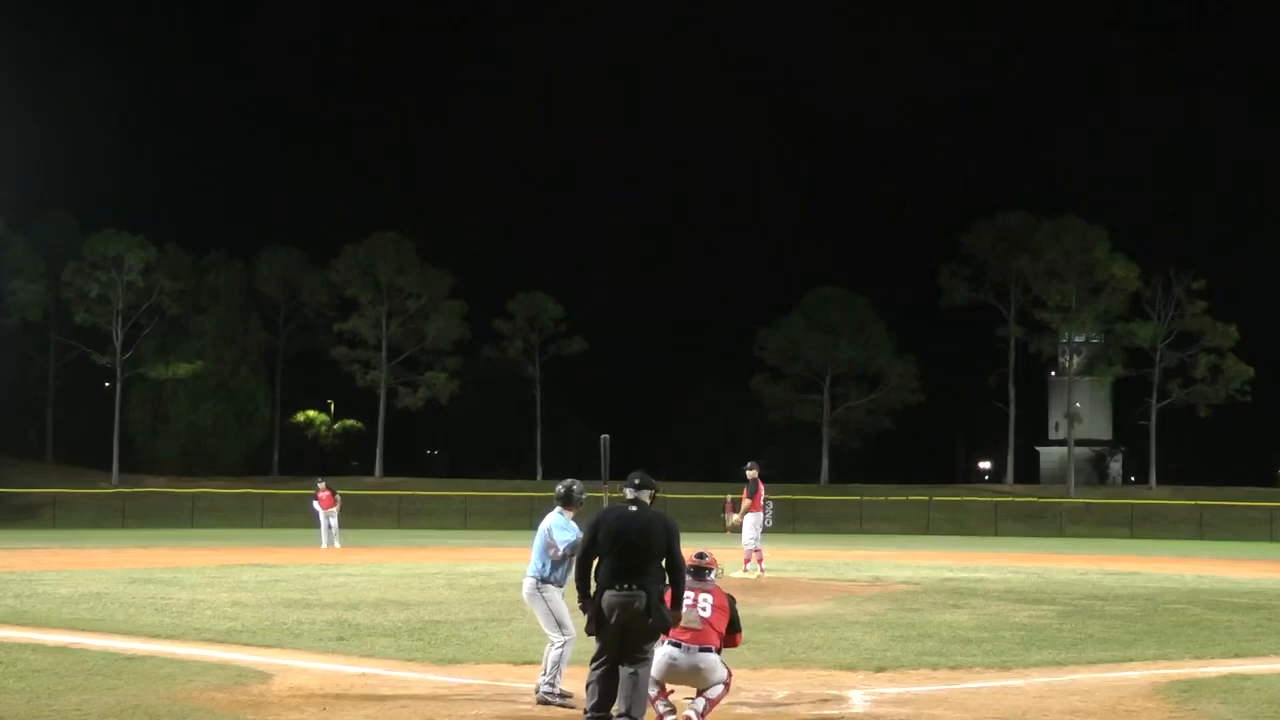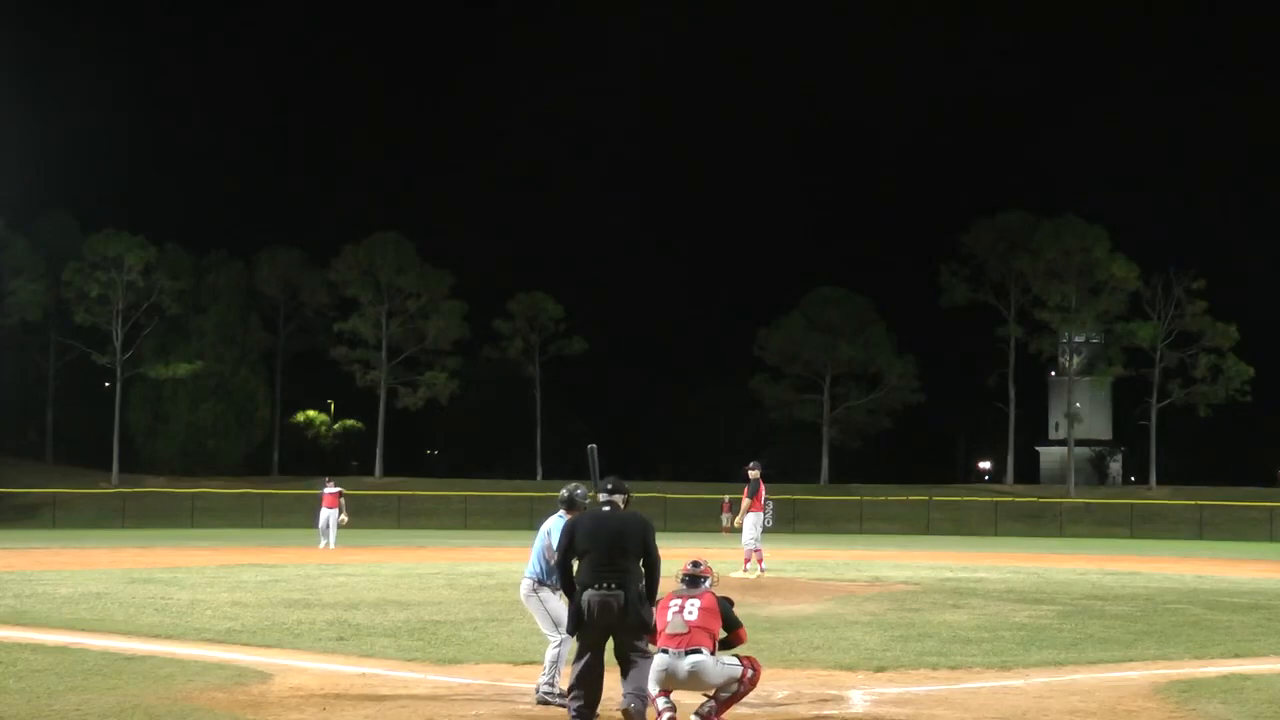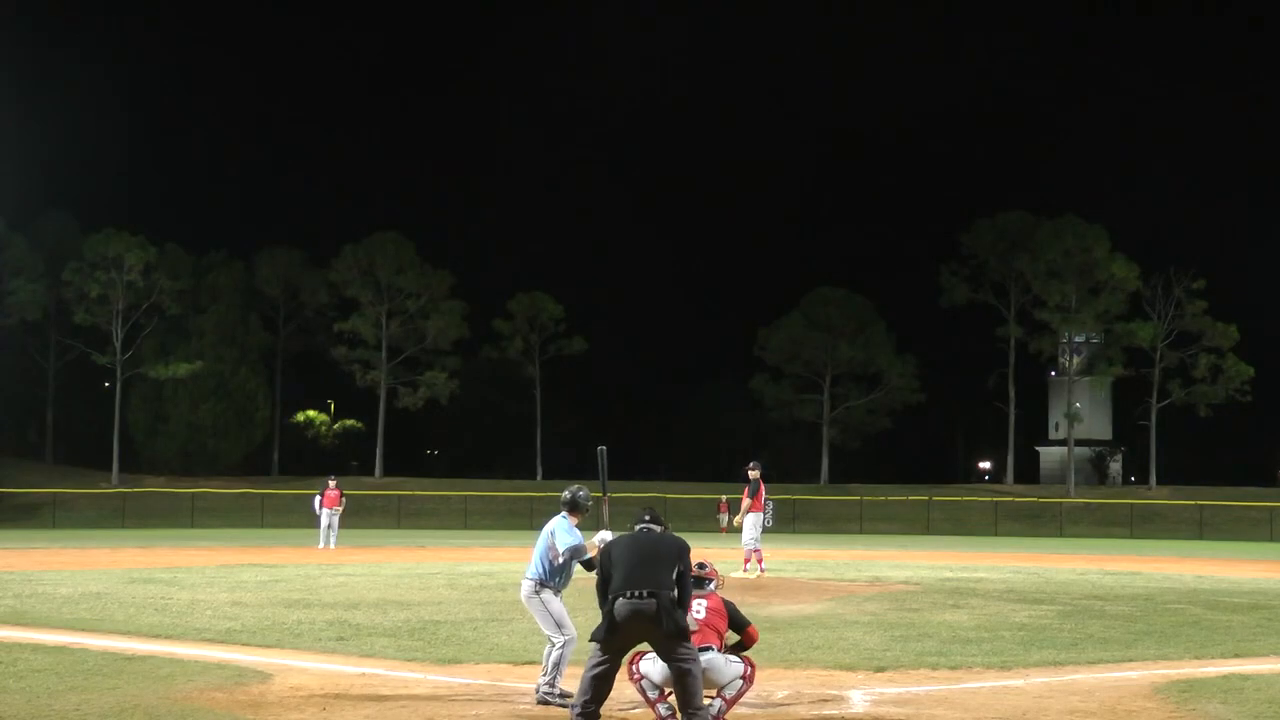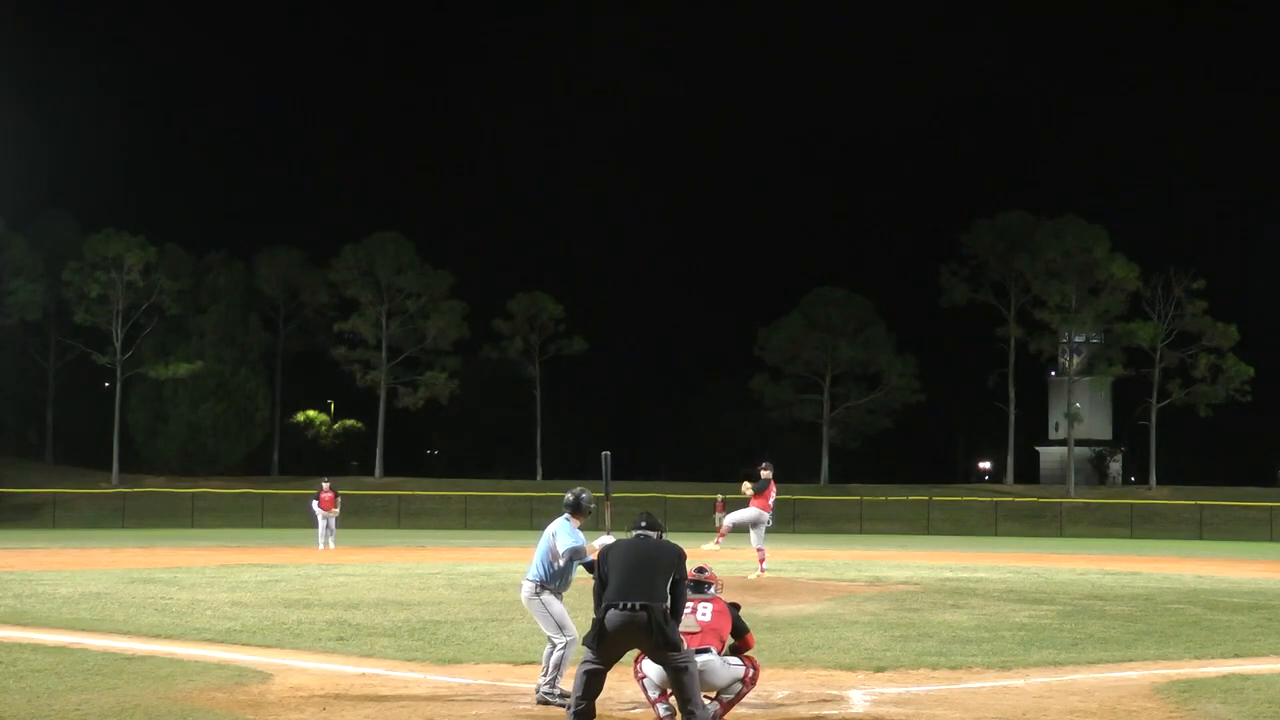
dt=0.7s
person 1, frame 1
left shoulder: (602, 518)
right shoulder: (664, 524)
left elbow: (584, 559)
right elbow: (676, 568)
left wrist: (584, 597)
right wrist: (676, 606)
left hip: (608, 599)
right hip: (646, 601)
left knee: (604, 661)
right knee: (637, 662)
person 1, frame 2
left shoulder: (576, 522)
right shoulder: (640, 522)
left elbow: (562, 563)
right elbow: (652, 565)
left wrist: (573, 596)
right wrist: (649, 601)
left hip: (590, 598)
right hip: (627, 599)
left knee: (586, 659)
right knee: (637, 656)
person 1, frame 3
left shoulder: (612, 546)
right shoulder: (677, 544)
left elbow: (602, 587)
right elbow: (685, 587)
left wrist: (610, 616)
right wrist: (679, 619)
left hip: (621, 608)
right hip: (660, 608)
left knee: (600, 663)
right knee: (686, 662)
person 1, frame 4
left shoulder: (609, 551)
right shoulder: (674, 551)
left elbow: (598, 596)
right elbow: (679, 598)
left wrist: (604, 623)
right wrist: (670, 628)
left hip: (614, 617)
right hip: (653, 619)
left knee: (592, 664)
right knee: (682, 665)
person 2, frame 1
left shoulder: (568, 523)
right shoulder: (556, 520)
right elbow: (572, 549)
left hip: (549, 586)
right hip: (541, 586)
left knee: (558, 635)
right knee: (566, 636)
left ankle: (546, 684)
right ankle: (548, 691)
person 2, frame 2
right shoulder: (557, 523)
left hip: (548, 588)
right hip: (537, 587)
left knee: (562, 634)
right knee: (562, 635)
left ankle: (547, 684)
right ankle: (547, 691)
person 2, frame 3
left shoulder: (572, 530)
right shoulder: (560, 524)
left elbow: (589, 565)
right elbow: (572, 552)
left wrist: (603, 548)
right wrist: (596, 540)
left hip: (547, 589)
right hip: (538, 589)
left knee: (558, 637)
right knee: (566, 636)
left ankle: (546, 685)
right ankle: (547, 691)
person 2, frame 4
left shoulder: (575, 533)
right shoulder: (562, 526)
left elbow: (592, 567)
right elbow: (571, 554)
right wrist: (598, 544)
left hip: (548, 591)
right hip: (538, 591)
left knee: (558, 638)
right knee: (568, 637)
left ankle: (545, 685)
right ankle: (548, 691)
